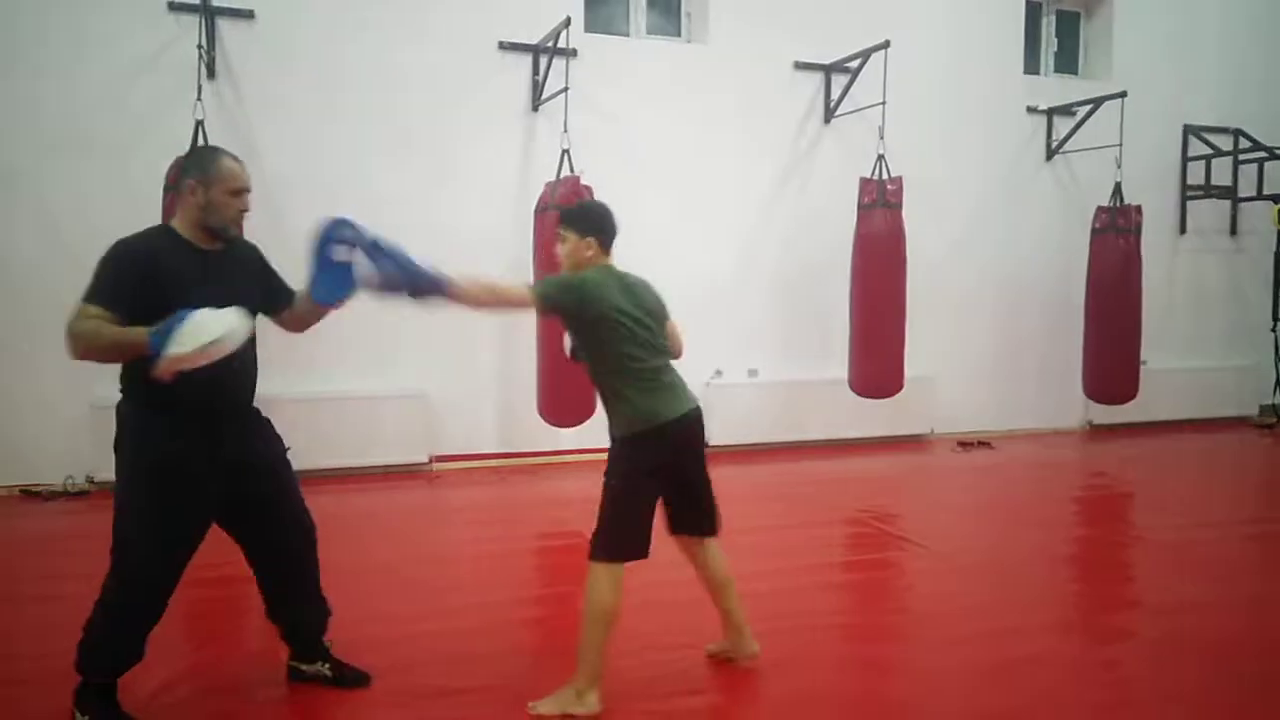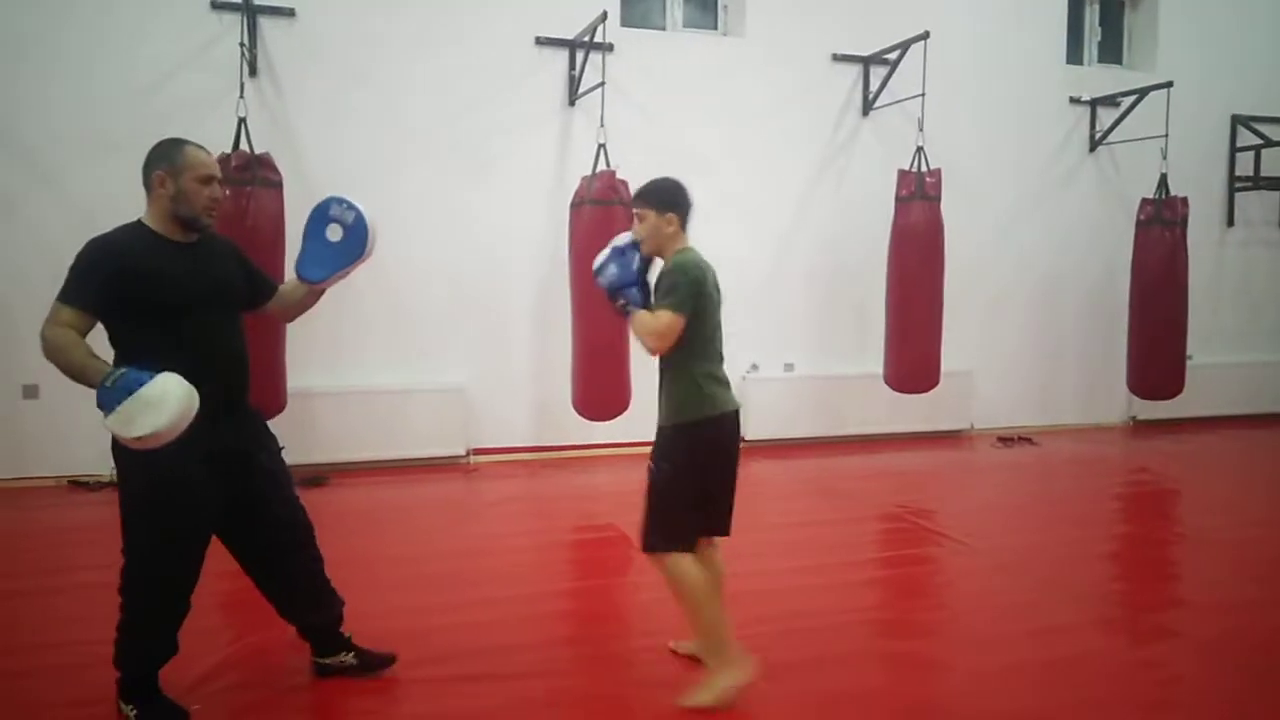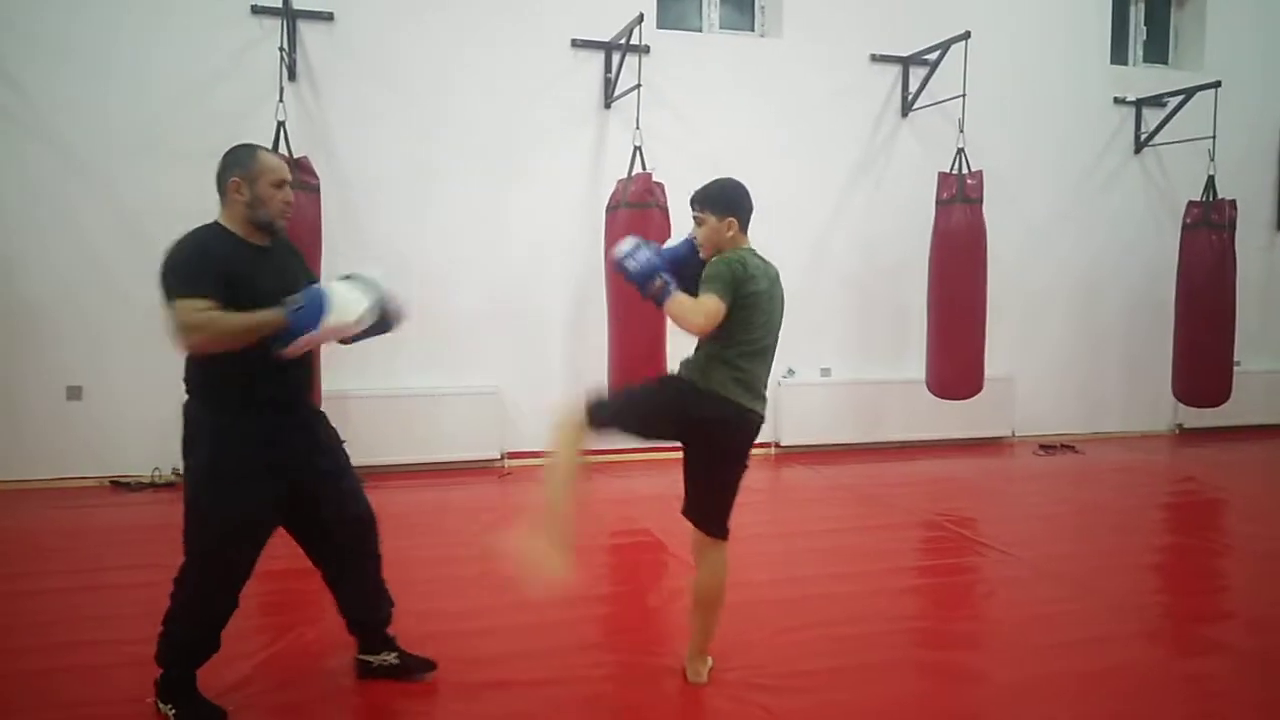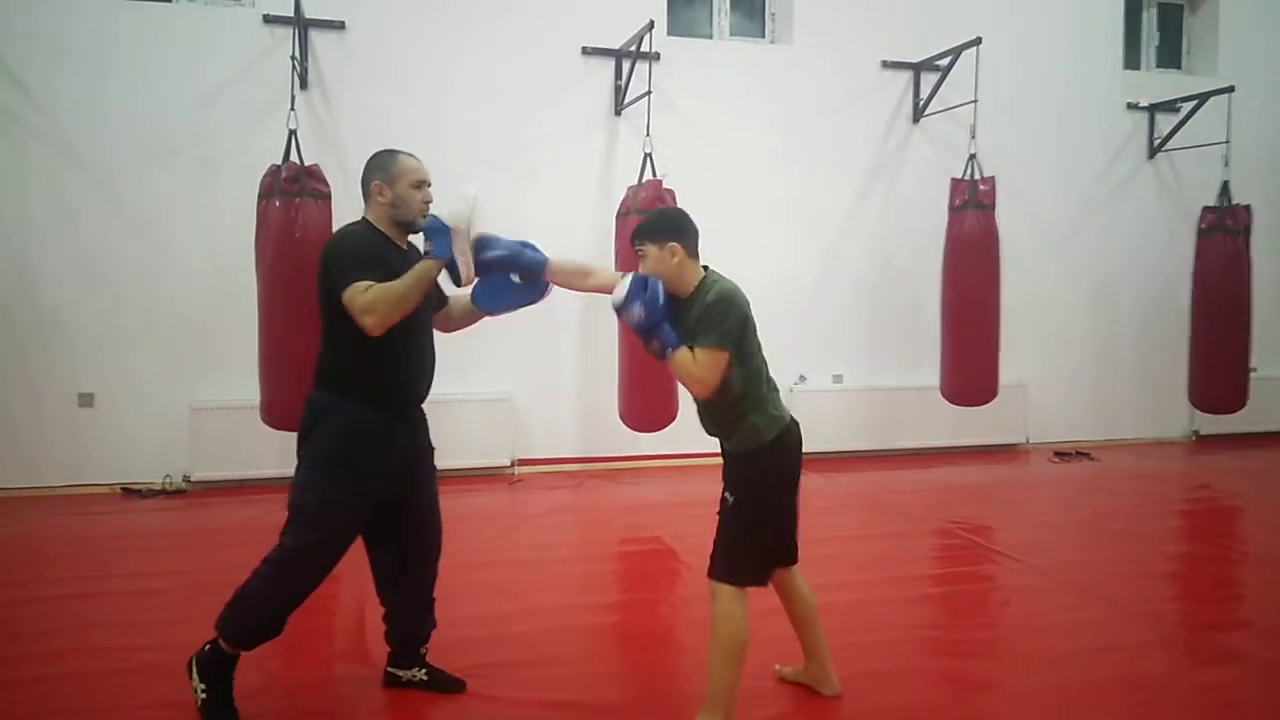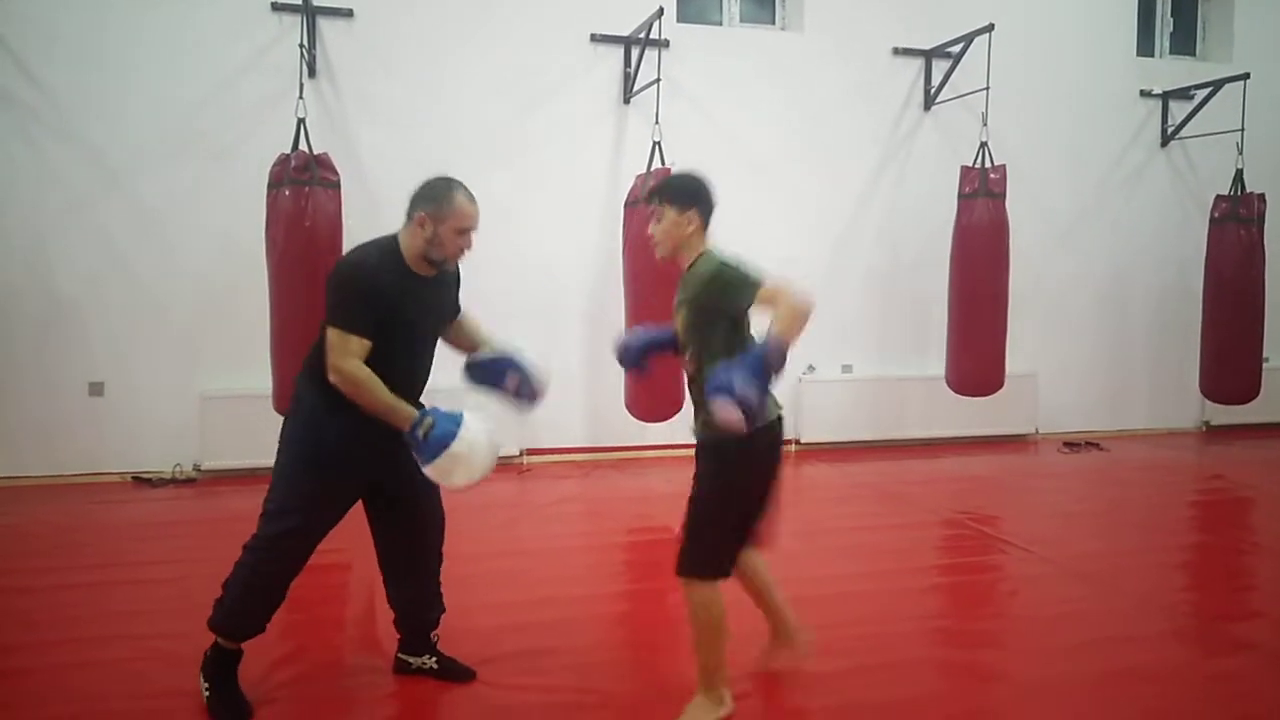
dt=0.7s
person 1, frame 1
left shoulder: (243, 257)
right shoulder: (139, 256)
left elbow: (296, 314)
right elbow: (82, 335)
left wrist: (330, 287)
right wrist: (151, 338)
left hip: (240, 431)
right hip: (163, 441)
left knee: (290, 537)
right knee: (144, 569)
left ankle: (309, 653)
person 1, frame 2
left shoulder: (220, 250)
right shoulder: (113, 254)
left elbow: (280, 305)
right elbow: (57, 333)
right wrist: (106, 378)
left hip: (237, 429)
right hip: (162, 442)
left knee: (286, 535)
right knee: (161, 566)
left ankle: (330, 644)
person 1, frame 3
left shoulder: (283, 250)
right shoulder: (198, 252)
right elbow: (194, 330)
right wrist: (284, 315)
left hip: (298, 425)
right hip: (230, 434)
left knee: (352, 529)
right knee: (215, 562)
left ankle: (375, 646)
person 1, frame 4
left shoulder: (408, 252)
right shoulder: (353, 246)
left elbow: (444, 316)
right elbow: (374, 315)
left wrist: (493, 292)
right wrist: (438, 260)
left hip: (403, 425)
right hip: (347, 427)
left knee: (416, 543)
right knee: (308, 548)
left ankle: (406, 657)
right ankle: (217, 659)
person 1, frame 5
left shoulder: (443, 271)
right shoulder: (364, 271)
left elbow: (451, 321)
right elbow: (342, 369)
left wrist: (490, 358)
right wrist: (413, 421)
left hip: (396, 424)
right hip: (330, 425)
left knee: (419, 532)
right knee: (283, 541)
left ankle: (416, 647)
right ankle: (221, 660)
person 2, frame 1
left shoulder: (580, 288)
right shoulder: (642, 288)
left elbow: (499, 295)
left wrist: (428, 282)
left hip: (646, 436)
right hip: (686, 420)
left knee: (607, 561)
right knee: (698, 538)
right ankle: (740, 639)
person 2, frame 2
left shoulder: (679, 271)
right shoulder: (694, 267)
left elbow: (657, 340)
left wrist: (625, 296)
right wrist: (635, 288)
left hip: (692, 422)
right hip: (715, 417)
left knee: (667, 547)
right knee: (703, 536)
left ankle: (730, 662)
right ankle: (713, 643)
person 2, frame 3
left shoulder: (728, 266)
right shoulder: (770, 275)
left elbow: (700, 321)
left wrist: (659, 281)
right wrist: (690, 274)
left hip: (693, 396)
right hip: (740, 417)
left knee: (578, 421)
right knee: (711, 538)
left ankle: (550, 536)
right ankle: (697, 658)
person 2, frame 4
left shoulder: (721, 300)
right shoulder: (672, 290)
left elbow: (701, 382)
right elbow: (601, 278)
left wrist: (656, 329)
right wrist: (529, 262)
left hip: (765, 450)
right hip: (756, 446)
left knee: (730, 580)
right knee: (779, 567)
right ankle: (820, 671)
person 2, frame 5
left shoulder: (715, 272)
right shoulder: (696, 276)
left elbow: (794, 306)
left wrist: (760, 364)
right wrist: (657, 338)
left hip: (739, 437)
right hip: (726, 432)
left knee: (698, 572)
right knee: (731, 548)
right ankle: (784, 635)
